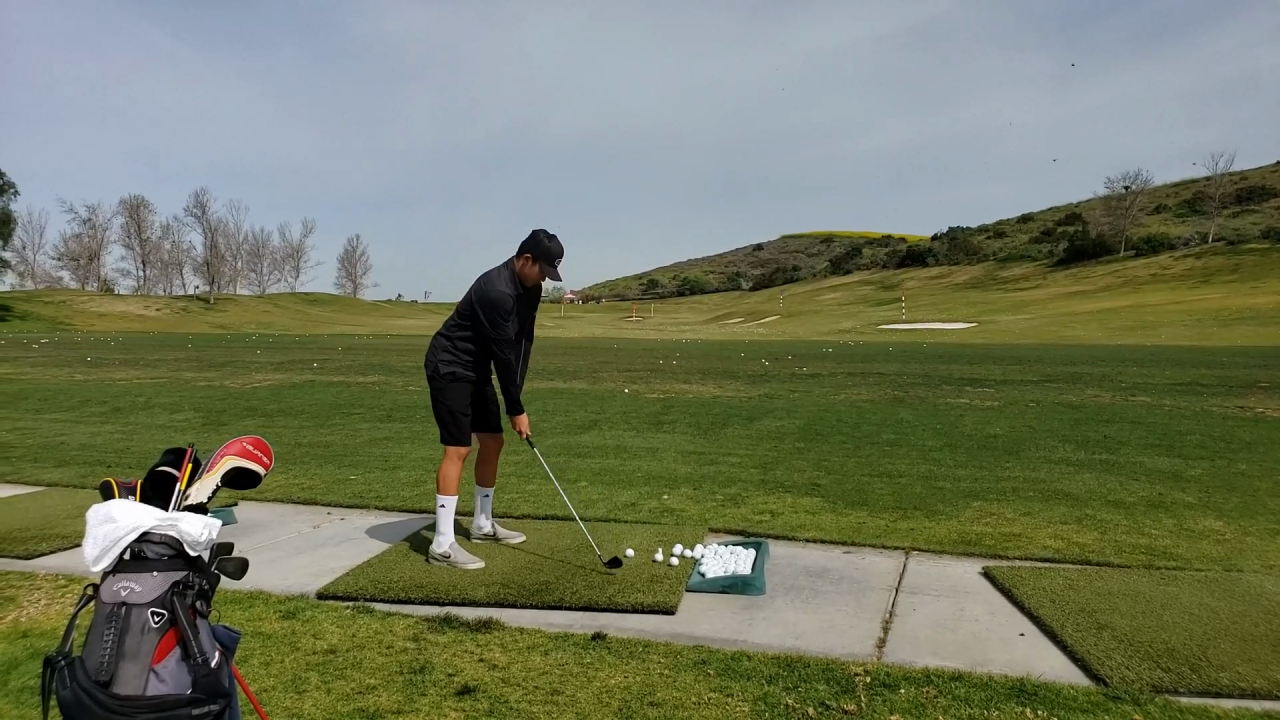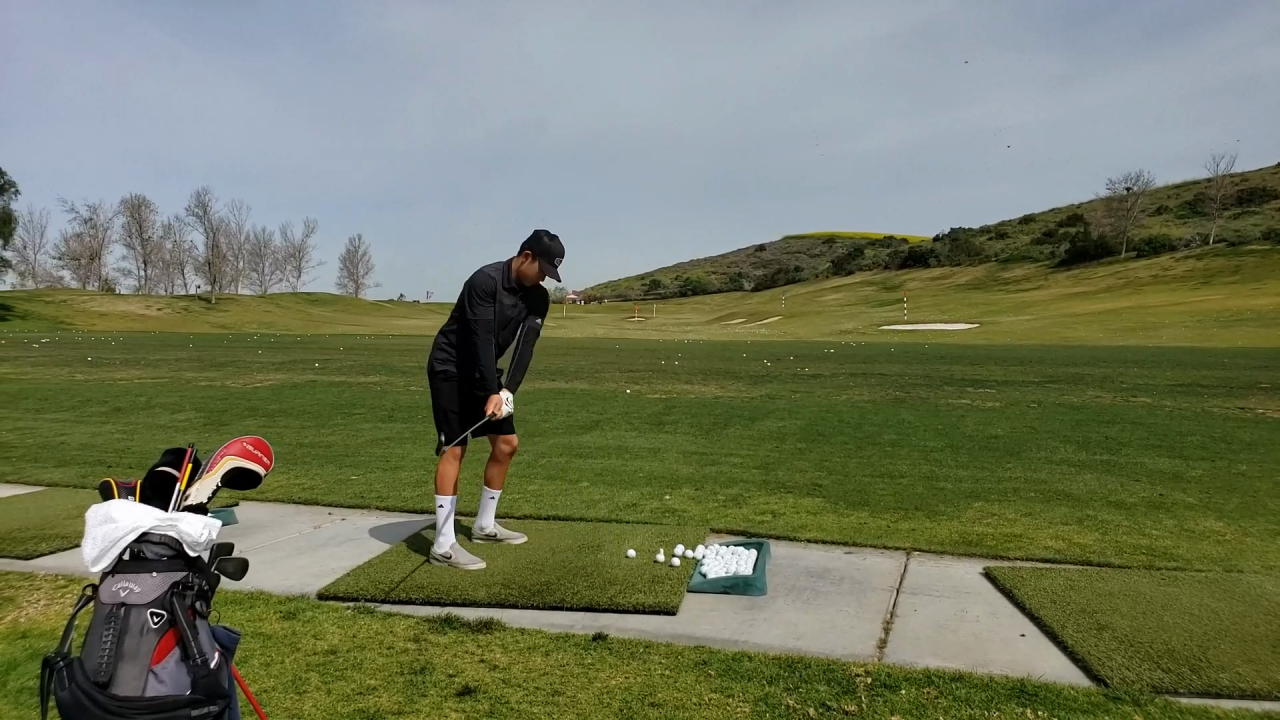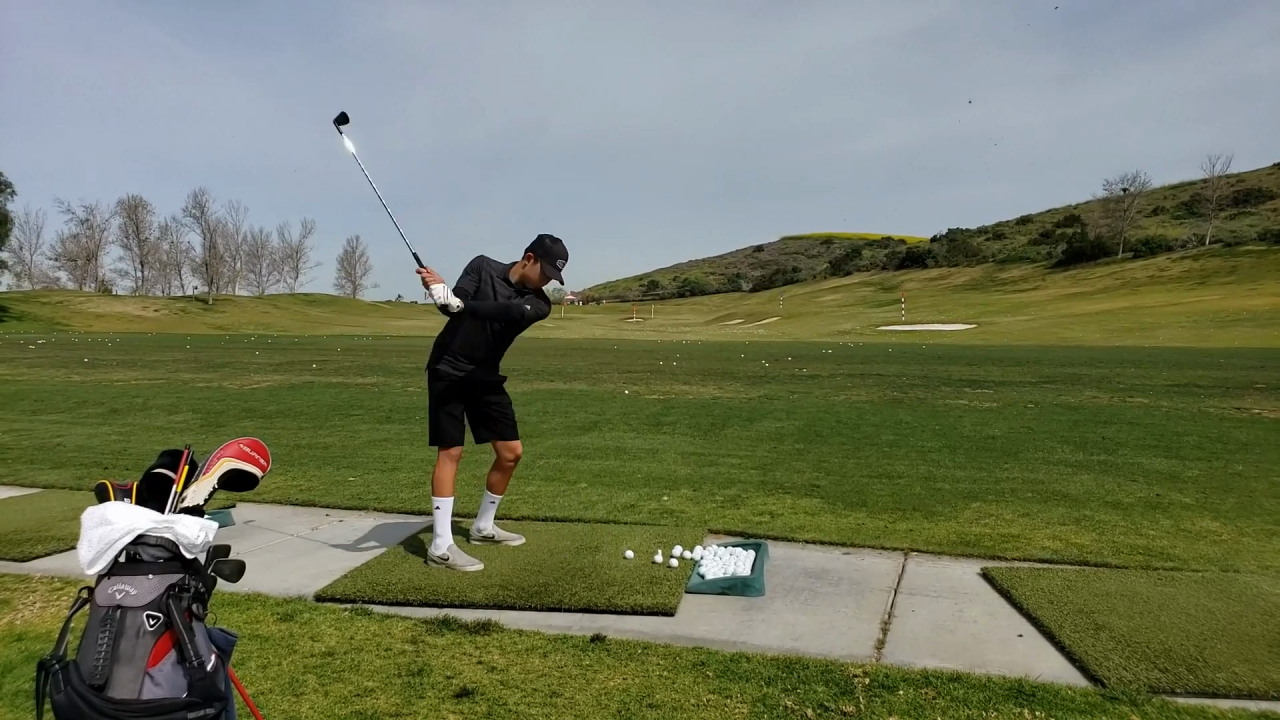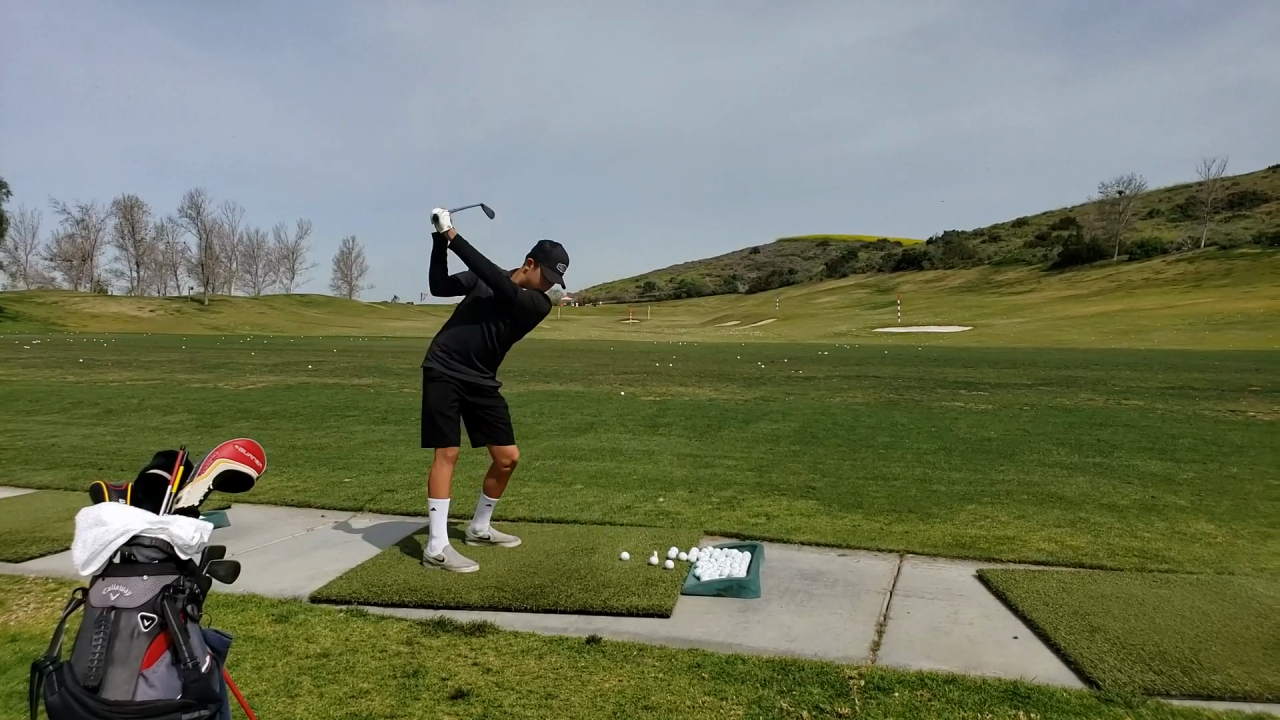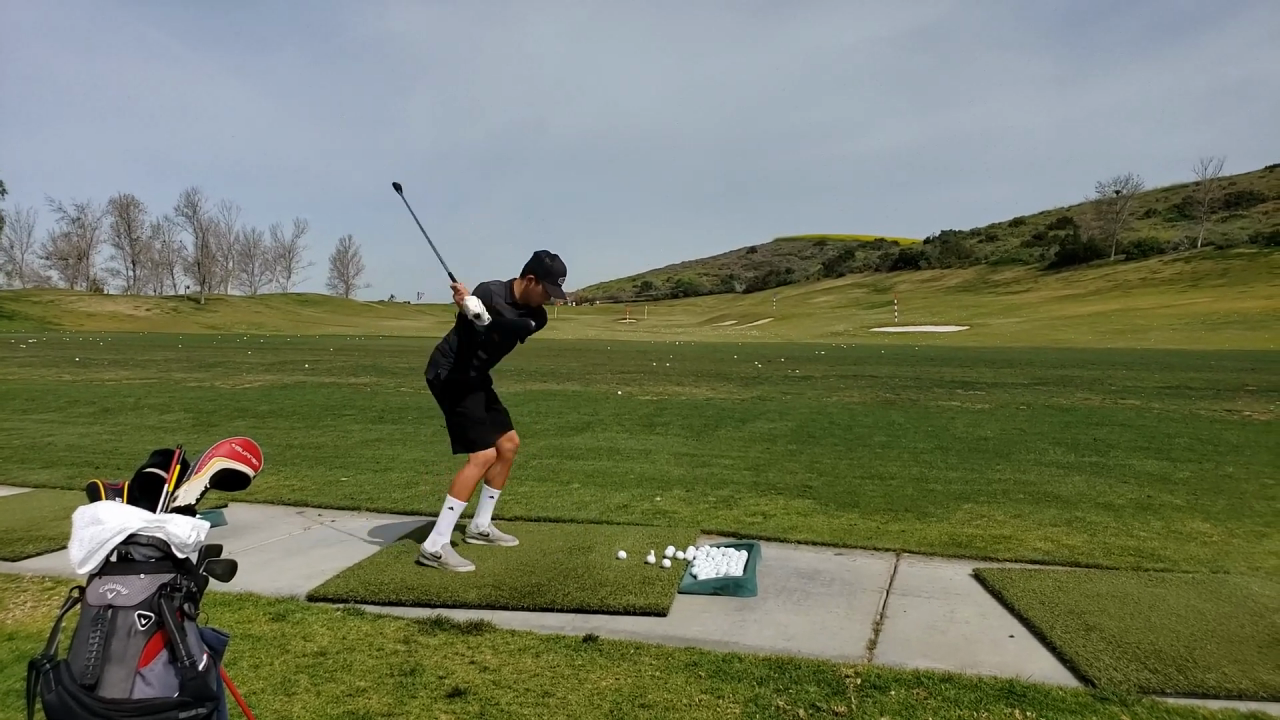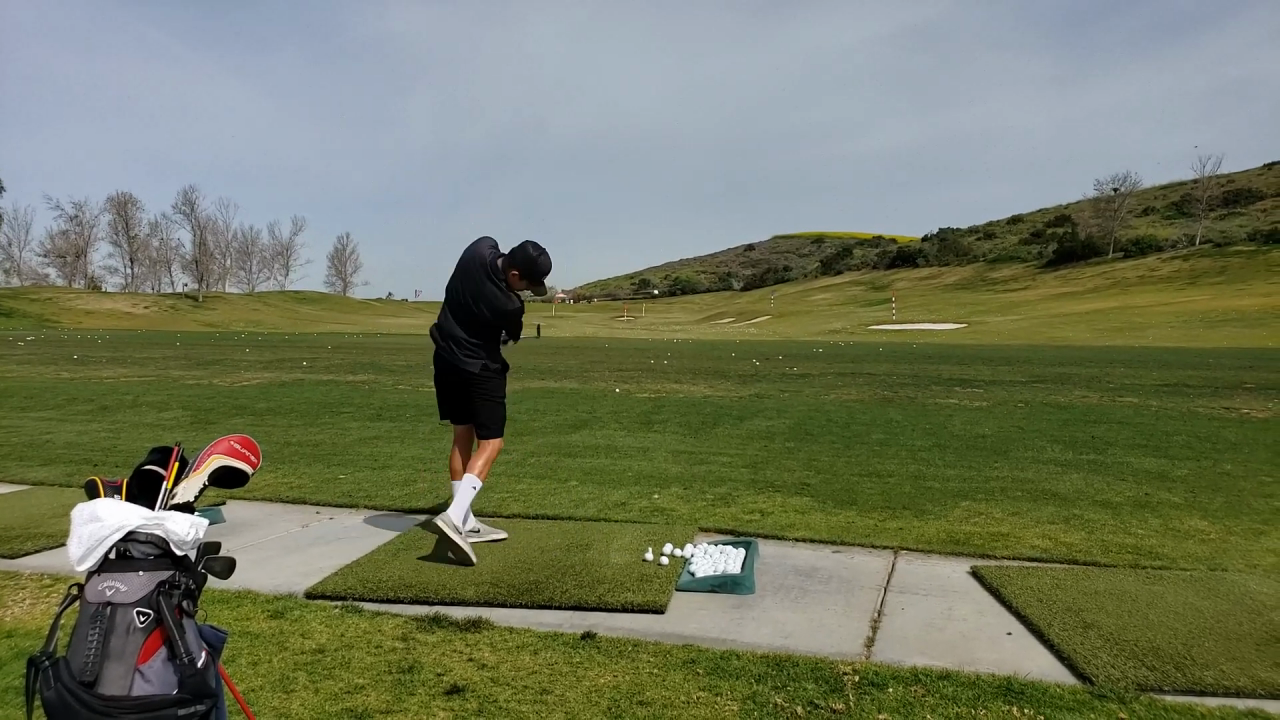
dt=0.2s
person 1, frame 1
left shoulder: (531, 291)
right shoulder: (495, 290)
left elbow: (521, 345)
right elbow: (503, 352)
left wrist: (516, 400)
right wrist: (516, 410)
left hip: (478, 369)
right hip: (449, 367)
left knee: (493, 441)
right knee: (457, 449)
left ankle: (483, 524)
right ankle: (442, 544)
person 1, frame 2
left shoulder: (538, 300)
right shoulder: (485, 280)
left elbow: (525, 347)
right elbow: (481, 337)
left wrist: (508, 391)
right wrist: (492, 391)
left hip: (485, 374)
right hip: (449, 368)
left knee: (507, 445)
right knee: (453, 449)
left ankle: (485, 525)
right ankle: (443, 544)
person 1, frame 3
left shoulder: (539, 305)
right shoulder: (483, 266)
left elbow: (503, 311)
right elbow: (451, 303)
left wrist: (456, 301)
right wrist: (441, 291)
left hip: (486, 377)
right hip: (448, 370)
left knee: (511, 452)
right knee: (451, 452)
left ankle: (484, 527)
right ankle: (441, 546)
person 1, frame 4
left shoulder: (539, 305)
right shoulder: (484, 276)
left elbow: (499, 283)
right elbow: (438, 287)
left wrist: (455, 236)
right wrist: (441, 237)
left hip: (480, 380)
right hip: (443, 371)
left knee: (507, 458)
right knee: (448, 451)
left ankle: (479, 528)
right ankle: (436, 547)
person 1, frame 5
left shoulder: (536, 315)
right shoulder: (490, 293)
left elbow: (511, 330)
right elbow: (466, 343)
left wrist: (481, 314)
left hip: (473, 378)
right hip: (452, 377)
left knee: (508, 444)
right knee: (482, 454)
left ankle: (480, 525)
right ankle: (436, 545)
person 1, frame 6
left shoulder: (484, 247)
right shoulder: (511, 304)
right elbow: (512, 335)
right wrist: (510, 334)
left hip: (446, 355)
right hip: (477, 366)
left knee: (463, 434)
right knee: (490, 443)
left ankle: (463, 519)
right ankle: (453, 517)
